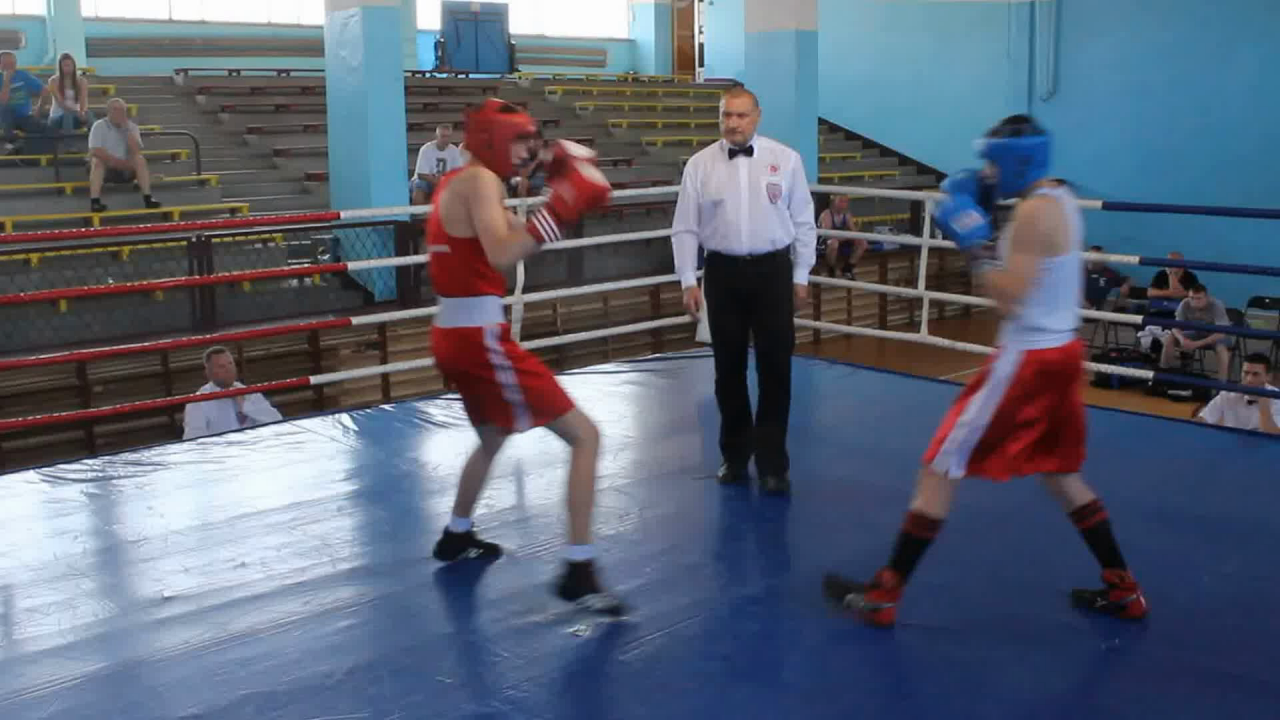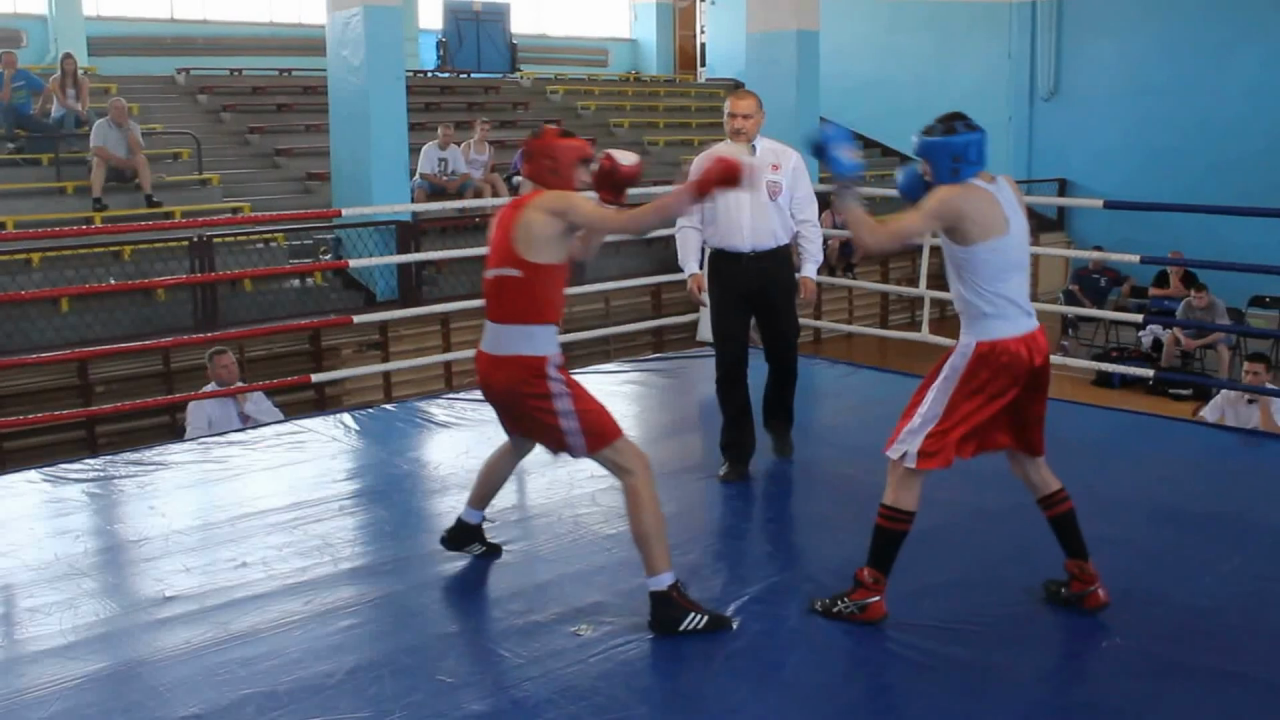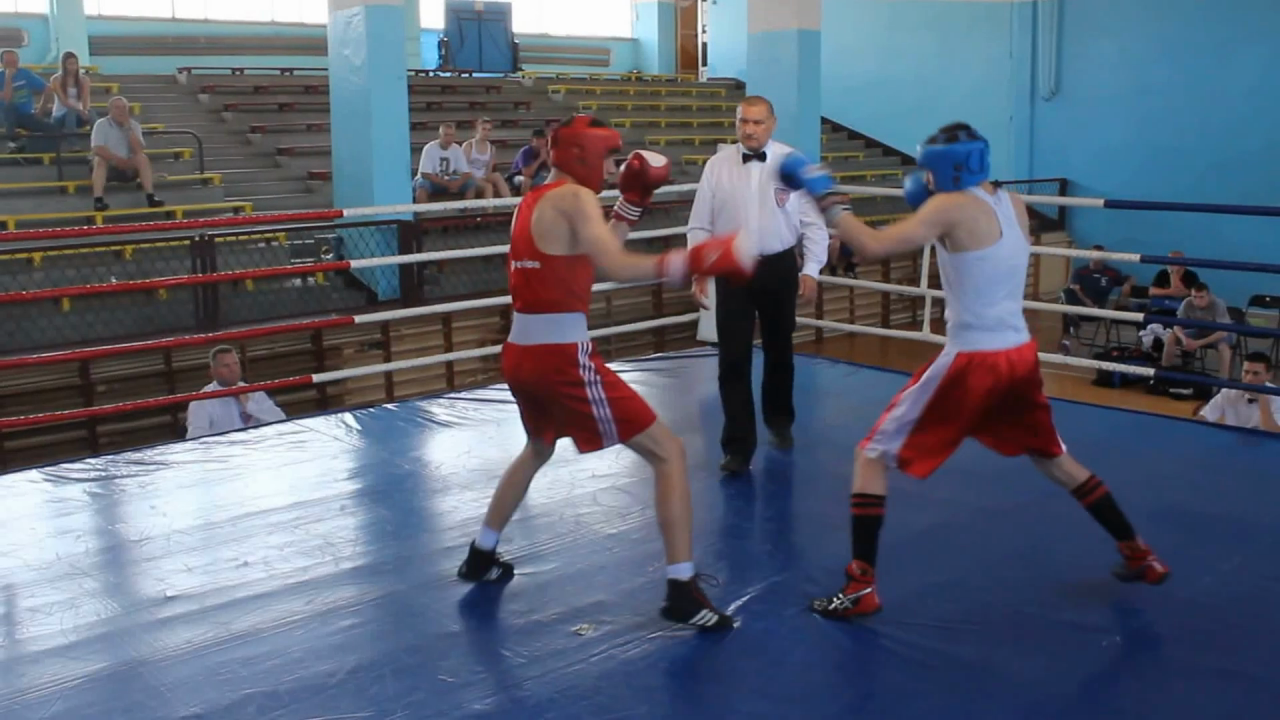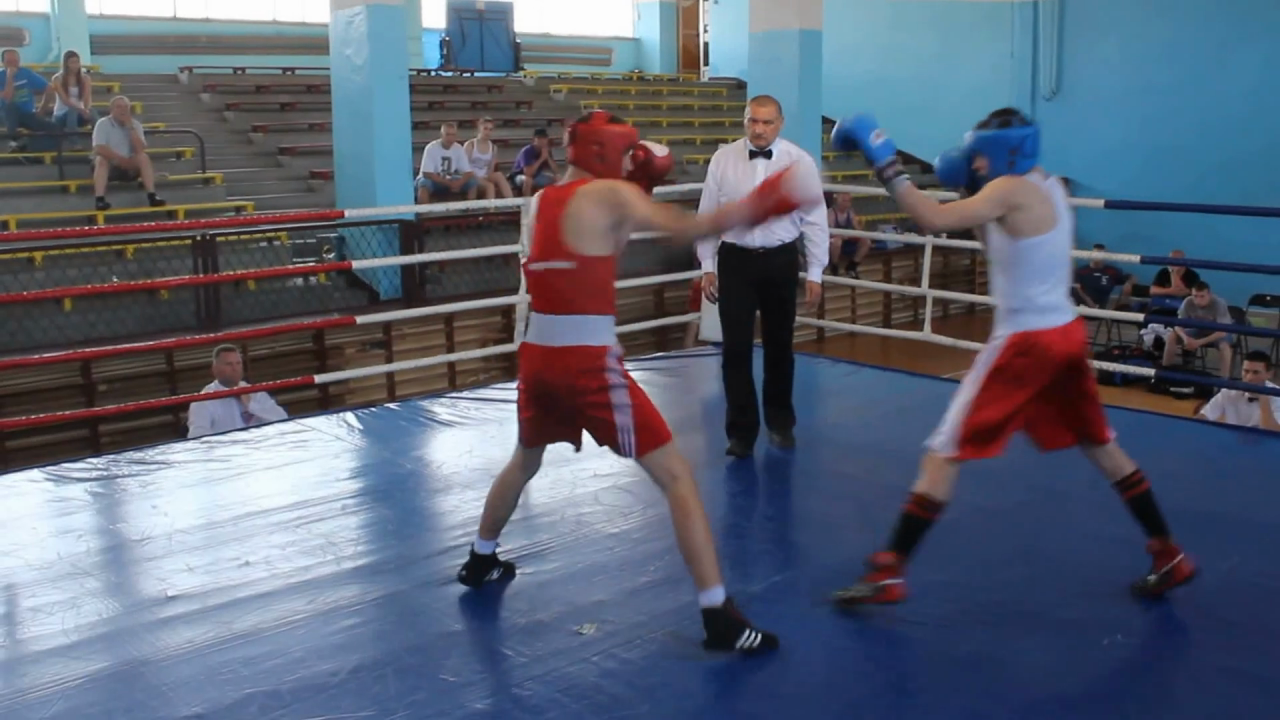
dt=0.2s
person 1, frame 1
left shoulder: (452, 185)
right shoulder: (477, 180)
left elbow: (506, 240)
right elbow: (501, 256)
left wrist: (556, 182)
right wrist: (561, 209)
left hip: (451, 337)
right hip: (479, 341)
left knee: (496, 436)
right knee: (585, 436)
left ankle: (456, 534)
right ankle: (579, 569)
person 1, frame 2
left shoulder: (509, 213)
right shoulder: (554, 204)
left elbow: (571, 252)
right elbow: (630, 224)
left wrist: (609, 193)
right wrist: (698, 186)
left hip: (493, 361)
right hip: (534, 369)
left knee: (521, 441)
right knee: (634, 467)
left ankle: (464, 529)
right ankle: (666, 598)
person 1, frame 3
left shoulder: (532, 202)
right shoulder: (573, 197)
right elbow: (617, 267)
left wrist: (634, 198)
right wrist: (696, 262)
left hip: (521, 354)
right hip: (564, 358)
left knee: (537, 450)
right knee: (669, 454)
left ankle: (481, 557)
right ankle: (682, 590)
person 1, frame 4
left shoulder: (541, 202)
right shoulder: (604, 194)
right elbow: (683, 230)
left wrist: (637, 186)
right wrist: (759, 201)
left hip: (537, 357)
right hip: (589, 362)
left knee: (525, 457)
right knee: (677, 478)
left ankle: (480, 560)
right ankle: (720, 618)
person 2, frame 1
left shoulder: (1036, 213)
right shoulder: (1058, 199)
left elbow: (1010, 295)
left wrist: (972, 238)
right wrist: (981, 216)
left hip: (1028, 361)
right hip: (1063, 353)
left knee: (940, 469)
right knee: (1061, 475)
left ankle: (883, 593)
right ankle: (1121, 588)
person 2, frame 2
left shoulder: (951, 199)
right shoulder: (1006, 189)
left elbow: (874, 241)
left wrist: (845, 177)
left hip: (988, 352)
right hip: (1031, 344)
left knee: (903, 463)
right knee: (1028, 461)
left ankle: (869, 592)
right ankle: (1084, 579)
person 2, frame 3
left shoulder: (952, 208)
right shoulder: (1014, 206)
left elbow: (872, 247)
left wrist: (824, 191)
left hip: (971, 363)
right hip: (1019, 356)
left knee: (874, 455)
right knee: (1055, 458)
left ankle: (860, 585)
right ankle: (1138, 557)
person 2, frame 4
left shoulder: (1010, 190)
right shoulder: (1049, 187)
left elbow: (934, 219)
left wrist: (886, 163)
right wrist: (971, 187)
left hip: (1024, 343)
right hip: (1066, 337)
left knee: (943, 456)
right knee: (1101, 446)
left ankle: (887, 573)
right ankle: (1170, 555)
person 3, frame 1
left shoulder: (786, 160)
right shoulder: (699, 164)
left elbow: (803, 222)
right elbow: (685, 228)
left wrist: (801, 276)
right wrist: (688, 279)
left hip: (772, 269)
right hip: (722, 271)
left knee: (775, 368)
right knee: (729, 368)
left ankle: (773, 461)
right ankle: (736, 454)
person 3, frame 2
left shoulder: (787, 160)
right shoulder: (705, 163)
left elbow: (807, 219)
right elbow: (689, 223)
left wrist: (809, 269)
right wrist: (692, 268)
left hip: (774, 266)
right hip: (726, 268)
left knee: (783, 356)
right knee: (730, 364)
left ankle: (779, 427)
right ankle: (736, 452)
person 3, frame 3
right shoulder: (717, 165)
left elbow: (813, 223)
right elbow: (700, 226)
left wrist: (810, 270)
right wrist: (699, 274)
left hip: (779, 268)
left knee: (779, 352)
right knee: (733, 361)
left ankle: (779, 422)
right ankle: (737, 448)
person 3, frame 4
left shoulder: (800, 163)
right shoulder: (723, 159)
left elbow: (815, 222)
left wrist: (814, 273)
right wrist: (707, 267)
left hip: (780, 261)
right hip: (736, 260)
left knee: (779, 345)
right knee: (735, 348)
left ankle: (779, 422)
right ankle: (740, 432)
